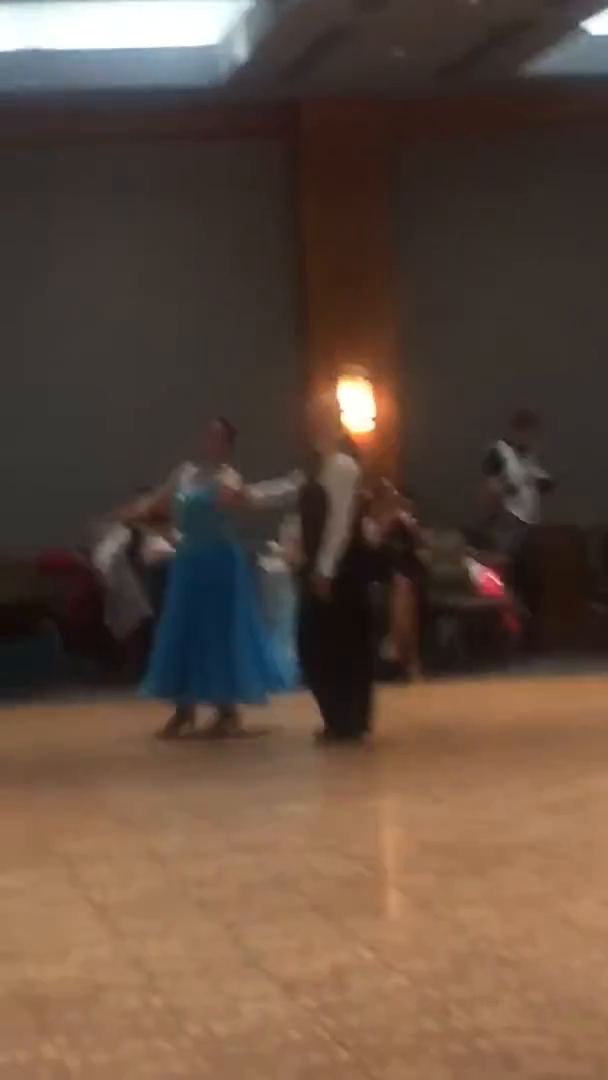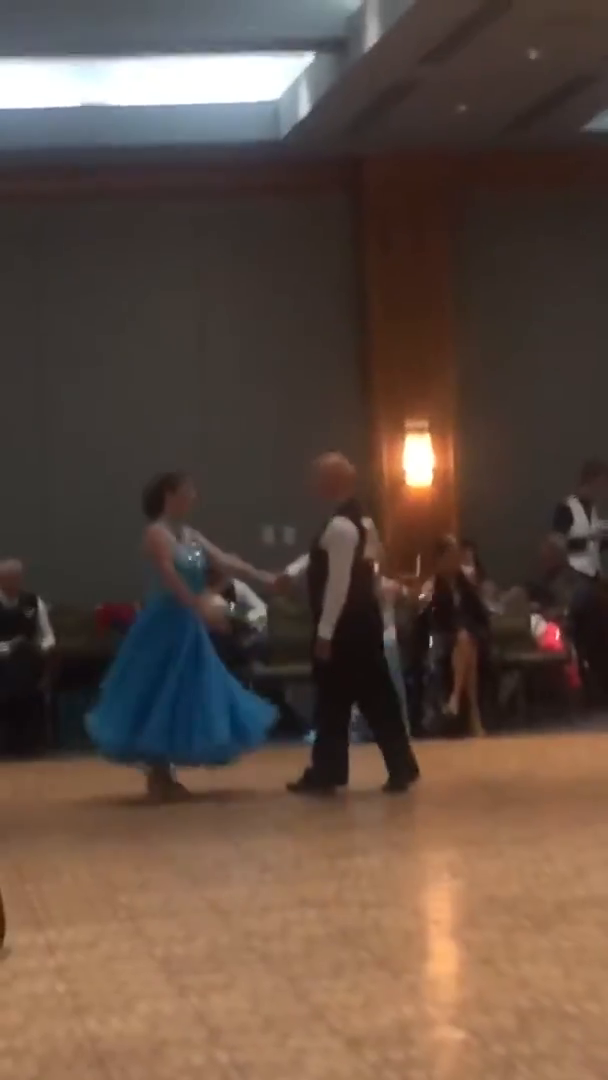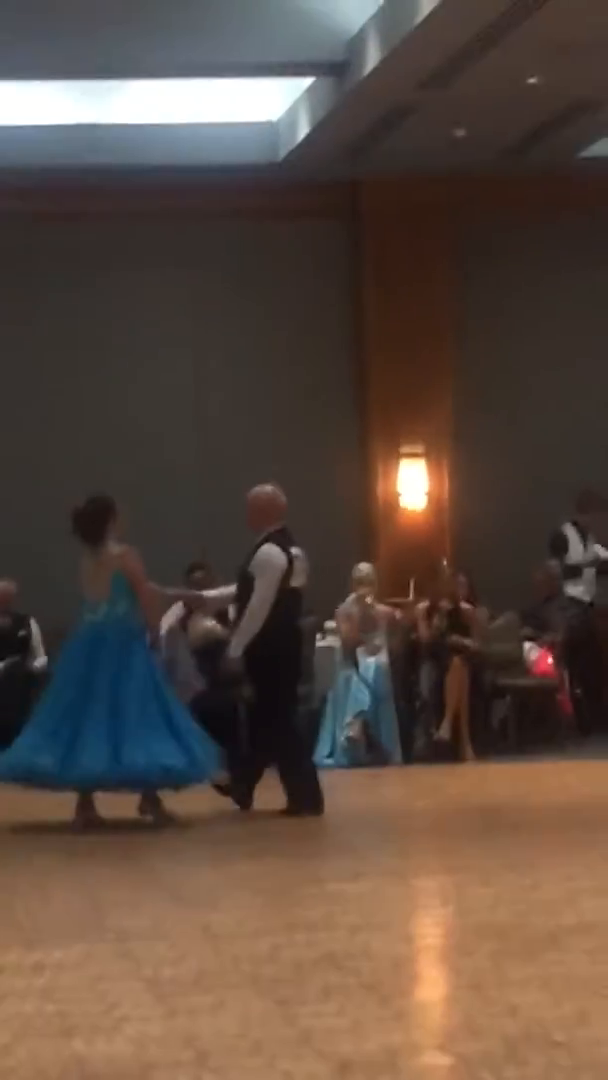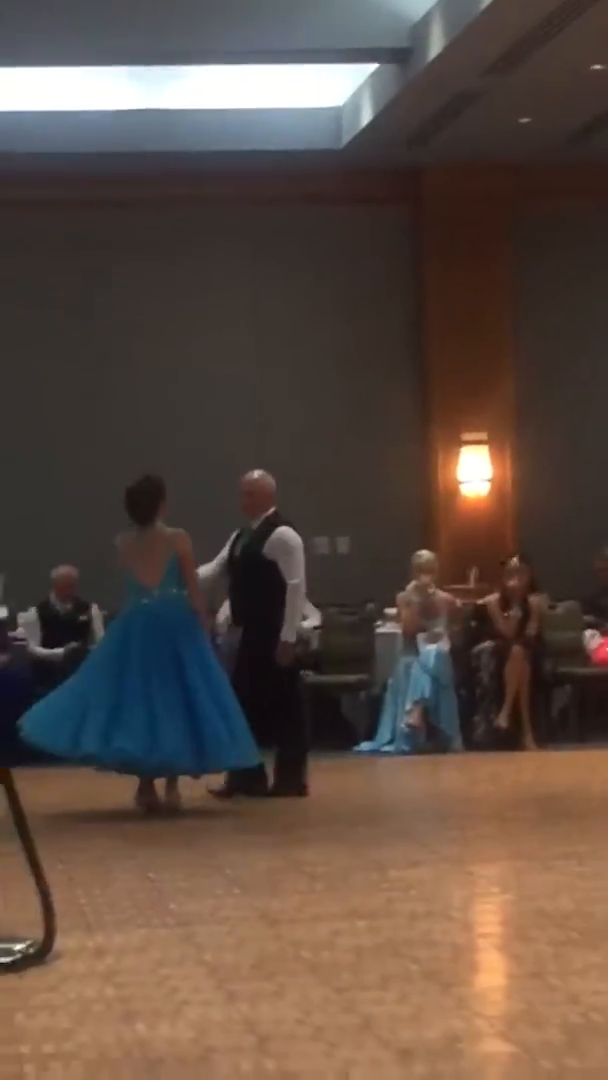
dt=0.5s
person 1, frame 1
left shoulder: (340, 464)
right shoulder: (324, 462)
left elbow: (341, 520)
right elbow: (294, 490)
left wrist: (326, 571)
right wrist: (252, 496)
left hip: (338, 568)
right hip: (326, 566)
left knee: (322, 642)
right knee: (335, 642)
left ankle: (346, 717)
right ankle: (348, 717)
person 1, frame 2
left shoulder: (340, 526)
right shoulder: (356, 519)
left elbow: (338, 584)
right elbow: (321, 559)
left wrist: (324, 632)
right wrist: (292, 573)
left hip: (345, 626)
right hip: (363, 621)
left knee: (334, 700)
right knee: (375, 695)
left ankle: (328, 773)
right ankle: (401, 766)
person 1, frame 3
left shoulder: (270, 552)
right shoulder: (285, 548)
left elbow: (259, 607)
right elbow: (253, 594)
left wrist: (236, 650)
right wrist: (207, 597)
left hip: (270, 649)
right hip: (282, 646)
left knee: (279, 720)
right knee: (266, 719)
left ankle: (306, 797)
right ankle: (243, 786)
person 1, frame 4
left shoulder: (282, 535)
right shoulder: (241, 535)
left elbow: (296, 587)
right elbow: (216, 570)
left wrist: (288, 637)
left hip: (272, 635)
right hip: (253, 632)
left knee: (260, 703)
right knee: (274, 705)
right ankle: (289, 778)
person 2, frame 1
left shoulder: (226, 476)
right shoulder: (184, 473)
left elbow: (232, 494)
right elbow: (155, 502)
left wrist: (231, 495)
right wrist: (126, 515)
left hip: (219, 562)
right hip: (190, 561)
left knee: (221, 634)
right knee: (184, 634)
left ankle: (227, 712)
right ankle: (184, 709)
person 2, frame 2
left shoulder: (190, 535)
right shoulder: (156, 533)
left elbow: (226, 561)
right elbow: (169, 577)
left wrist: (267, 579)
right wrist: (200, 608)
left hip: (186, 623)
right hip: (164, 622)
left knee: (186, 694)
right knee: (159, 695)
left ankle: (161, 772)
right ankle: (157, 775)
person 2, frame 3
left shoulder: (86, 560)
right shoulder: (124, 555)
right elbow: (146, 602)
right wrist: (152, 630)
left hip: (88, 644)
right hip: (122, 644)
left knee: (86, 716)
right knee: (136, 716)
left ankle: (85, 804)
right ankle: (149, 797)
person 2, frame 4
left shoulder: (124, 544)
right shoulder: (177, 539)
right elbow: (193, 590)
right wrist: (201, 626)
left hip: (135, 629)
right hip: (175, 627)
left knee: (138, 699)
right knee: (176, 700)
left ankle: (146, 786)
right ankle: (171, 786)
